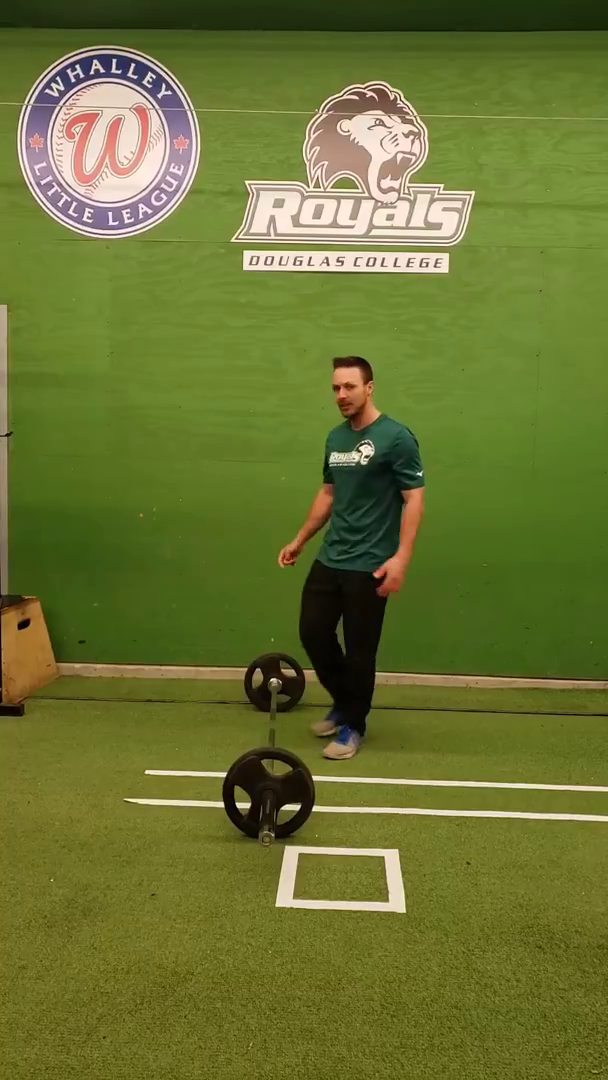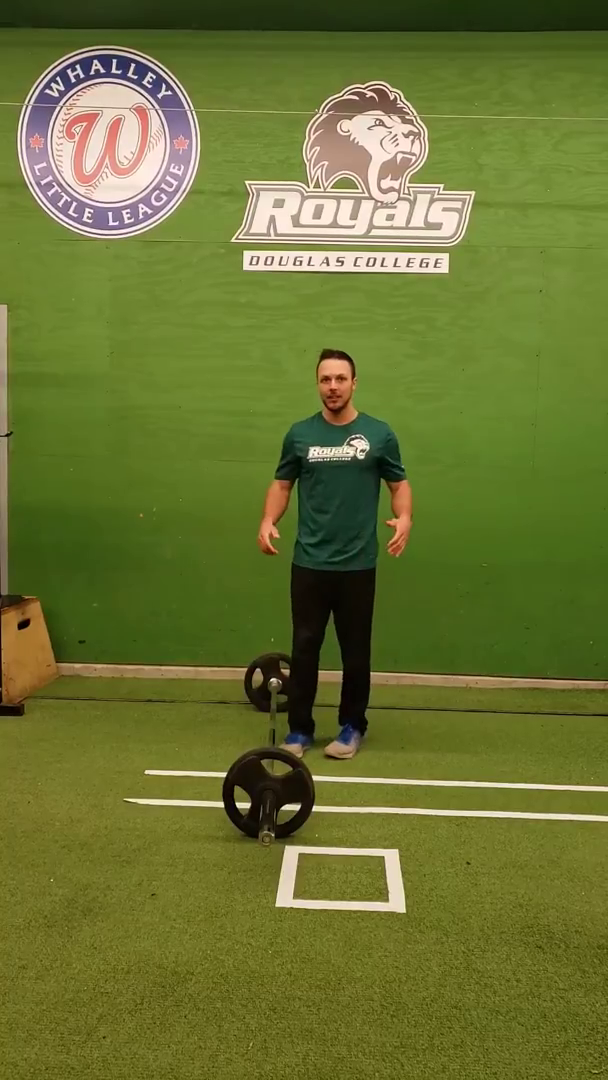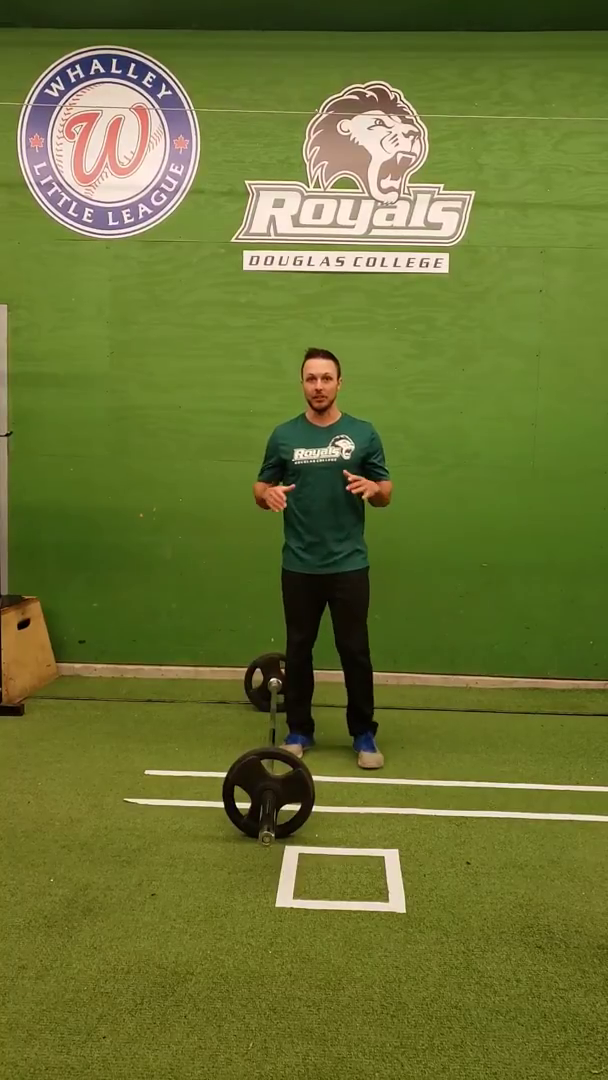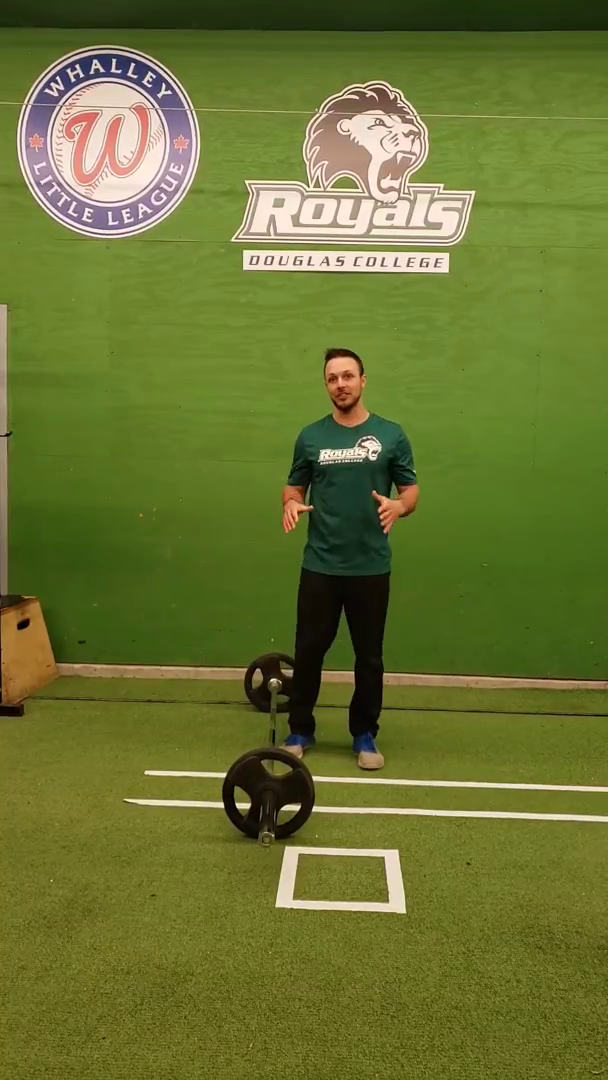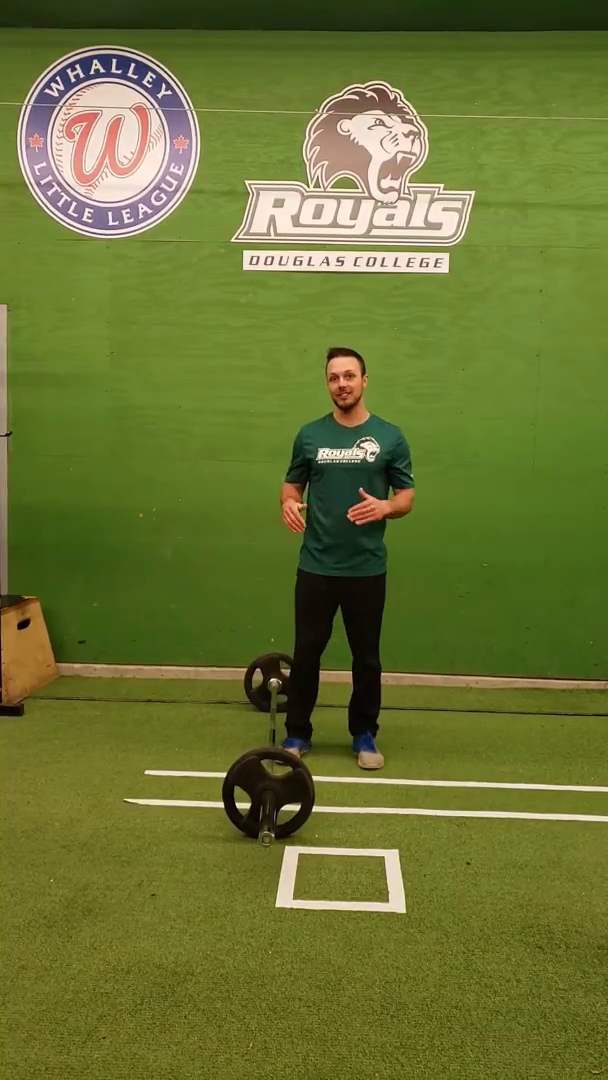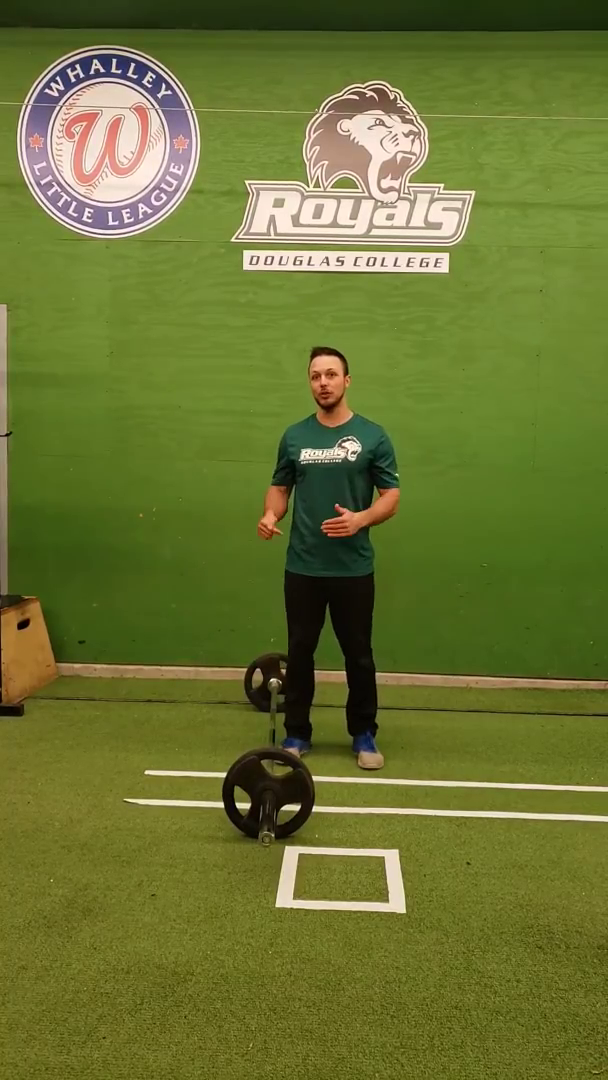
dt=0.5s
person 1, frame 1
left shoulder: (396, 437)
right shoulder: (335, 437)
left elbow: (414, 499)
left wrist: (401, 556)
right wrist: (300, 539)
left hip: (370, 565)
right hip: (330, 558)
left knee: (359, 646)
right knee: (313, 632)
left ankle: (352, 724)
right ankle: (344, 702)
person 1, frame 2
left shoulder: (378, 433)
right shoulder: (300, 433)
left elbow: (399, 484)
right elbow: (281, 484)
left wrist: (404, 517)
right wrist: (268, 521)
left hip: (357, 563)
right hip: (309, 561)
left knee: (355, 649)
right knee: (305, 646)
left ankle: (353, 726)
right ankle: (299, 728)
person 1, frame 3
left shoulder: (363, 433)
right shoulder: (283, 435)
left elbow: (385, 491)
right elbow: (262, 486)
left wrist: (371, 487)
right wrist: (270, 494)
left hip: (349, 564)
right hip: (299, 564)
left knee: (355, 650)
right knee: (298, 650)
left ankle: (364, 733)
right ankle: (299, 729)
person 1, frame 4
left shoulder: (390, 435)
right shoulder: (310, 436)
left elbow: (411, 490)
right elbow: (294, 487)
left wrist: (399, 505)
right wrist: (291, 505)
left hip: (370, 567)
right hip: (320, 565)
left knee: (369, 655)
right knee: (309, 649)
left ankle: (364, 734)
right ankle: (300, 730)
person 1, frame 5
left shoulder: (389, 437)
right shoulder: (310, 434)
left elbow: (406, 496)
right elbow: (292, 484)
left wrist: (384, 507)
right wrist: (289, 504)
left hip: (367, 568)
right hip: (316, 566)
left knee: (366, 656)
right knee: (306, 652)
left ankle: (364, 734)
right ankle: (297, 733)
person 1, frame 6
left shoulder: (373, 436)
right shoulder: (294, 436)
left elbow: (391, 496)
right elbow: (280, 487)
left wrist: (361, 518)
right wrist: (271, 515)
left hip: (353, 568)
right hip: (302, 567)
left knee: (358, 654)
right knee: (300, 652)
left ankle: (364, 734)
right ankle: (297, 733)
